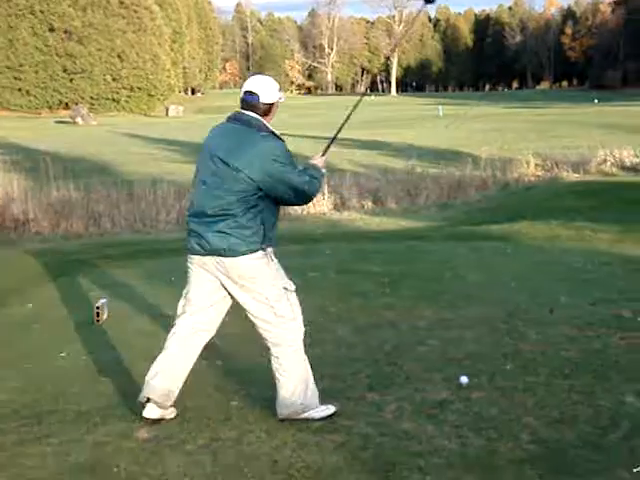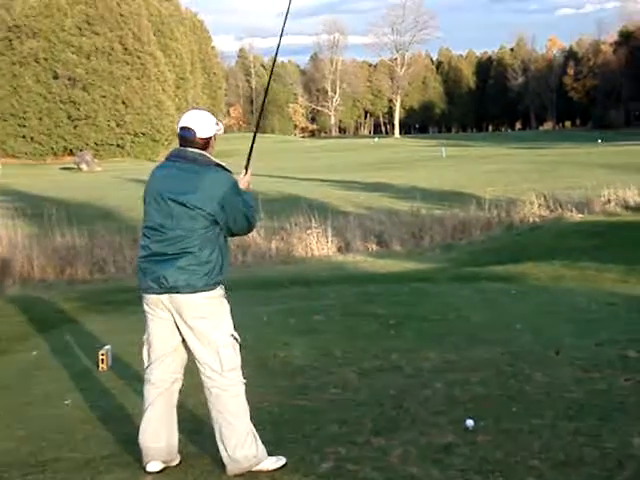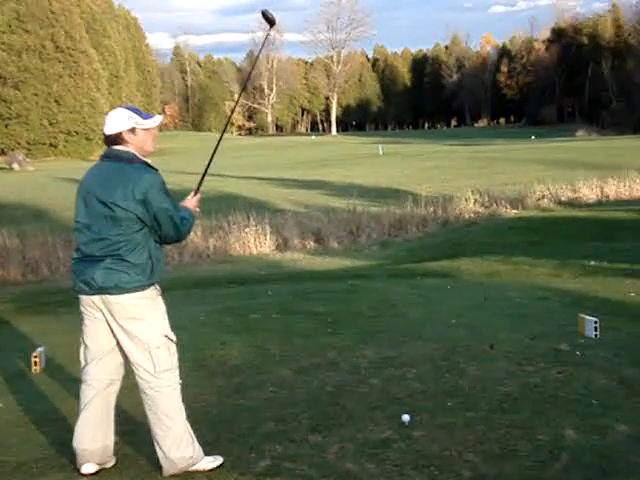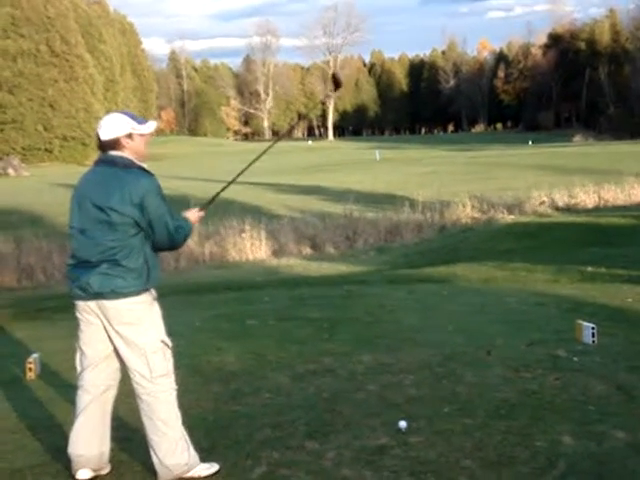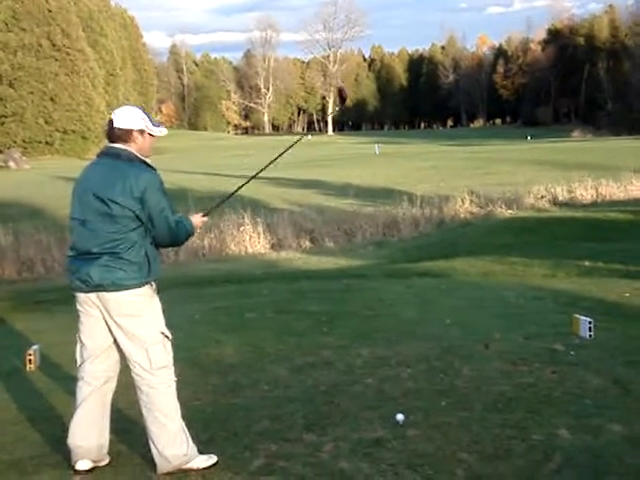
dt=0.7s
person 1, frame 1
left shoulder: (218, 134)
right shoulder: (269, 146)
right elbow: (299, 191)
right wrist: (315, 170)
left hip: (202, 249)
right hip: (244, 254)
left knee: (191, 323)
right knee: (283, 323)
left ankle: (157, 398)
right ankle: (297, 402)
person 1, frame 2
left shoulder: (158, 175)
right shoulder: (219, 181)
right elbow: (243, 224)
right wrist: (244, 192)
left hip: (155, 288)
right hip: (198, 290)
left knee: (159, 371)
right knee: (223, 374)
left ankle: (157, 452)
right ankle: (242, 456)
person 1, frame 3
left shoulder: (92, 176)
right shoulder: (144, 178)
right elbow: (173, 231)
left wrist: (175, 209)
right wrist: (188, 210)
left hip: (91, 287)
right hip: (131, 290)
left knee: (98, 371)
right knee: (159, 373)
person 1, frame 4
left shoulder: (86, 182)
right shoulder: (140, 182)
right elbow: (168, 238)
left wrist: (173, 220)
right wrist: (186, 221)
left hip: (87, 293)
right hip: (127, 294)
left knee: (94, 376)
right knee: (155, 378)
person 1, frame 5
left shoulder: (88, 174)
right shoulder: (142, 176)
right elbow: (167, 233)
right wrist: (190, 225)
left hip: (88, 284)
right hip: (128, 287)
left knee: (94, 369)
right knee: (155, 370)
left ankle: (86, 451)
right ankle: (174, 453)
